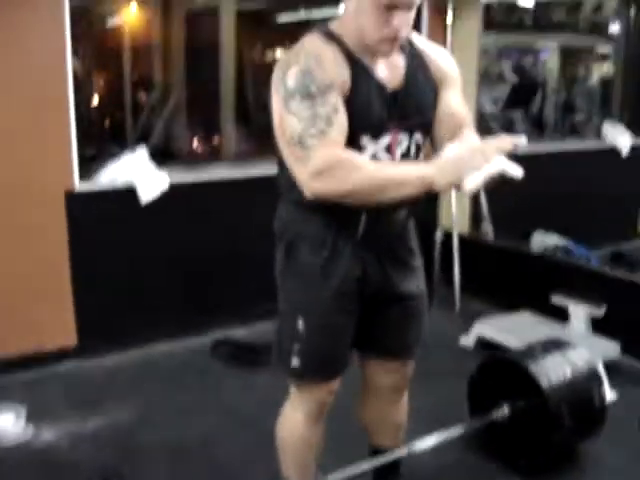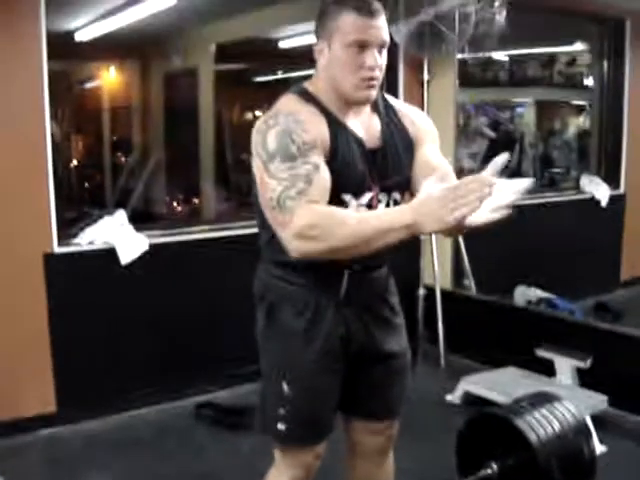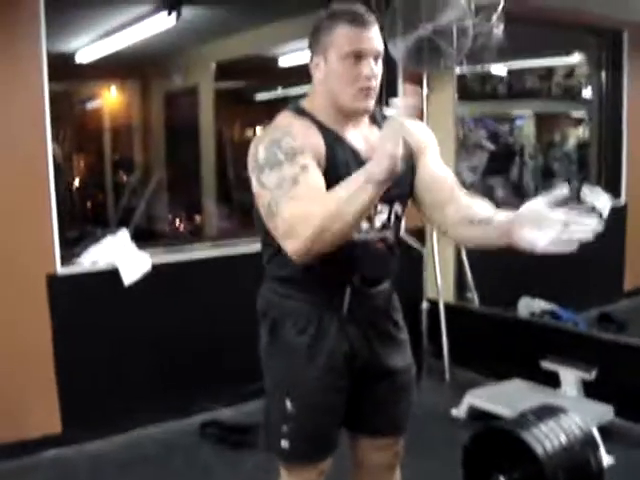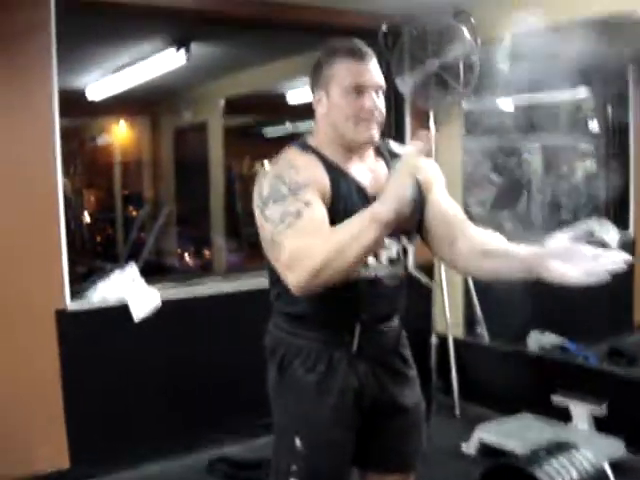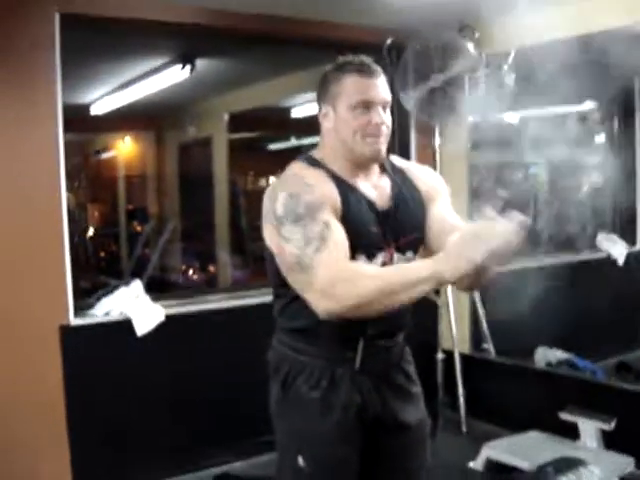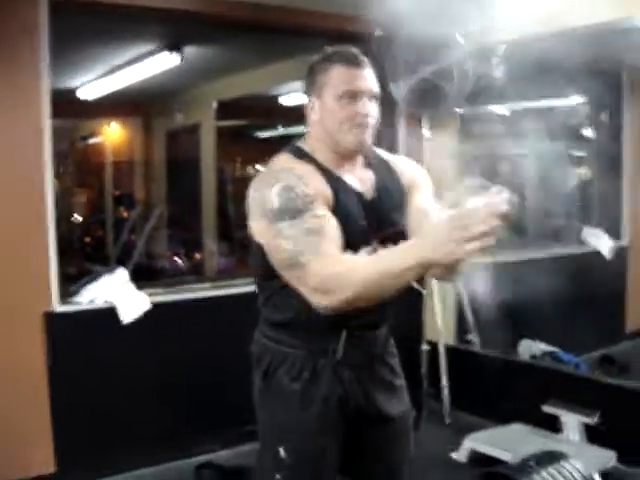
dt=0.3s
person 1, frame 1
left shoulder: (432, 60)
right shoulder: (312, 65)
left elbow: (461, 139)
right elbow: (321, 175)
left wrist: (477, 159)
right wrist: (434, 170)
left hip: (392, 236)
right hip: (321, 242)
left knee: (393, 377)
right knee: (315, 389)
person 1, frame 2
left shoulder: (408, 121)
right shoulder: (290, 124)
left elbow: (442, 198)
right elbow: (304, 232)
left wrist: (472, 203)
right wrist: (416, 217)
left hip: (375, 294)
right hip: (302, 303)
left knee: (378, 438)
person 1, frame 3
left shoulder: (414, 131)
right shoulder: (285, 140)
left elbow: (452, 211)
right elbow: (301, 238)
left wrist: (516, 226)
right wrist: (378, 169)
left hip: (377, 307)
right hip: (307, 316)
person 1, frame 4
left shoulder: (415, 167)
right shoulder: (293, 174)
left elbow: (463, 243)
right elbow: (303, 273)
left wrist: (539, 260)
right wrist: (385, 210)
left hip: (387, 345)
right hip: (313, 357)
person 1, frame 5
left shoulder: (419, 182)
right shoulder: (298, 193)
left elbow: (454, 256)
right elbow: (332, 295)
left wrist: (478, 254)
right wrist: (447, 267)
left hip: (391, 364)
right hip: (316, 372)
person 1, frame 6
left shoulder: (402, 173)
right shoulder: (285, 185)
left elbow: (436, 260)
right elbow: (328, 287)
left wrist: (467, 238)
right wrist: (433, 246)
left hip: (375, 357)
right hip: (300, 364)
